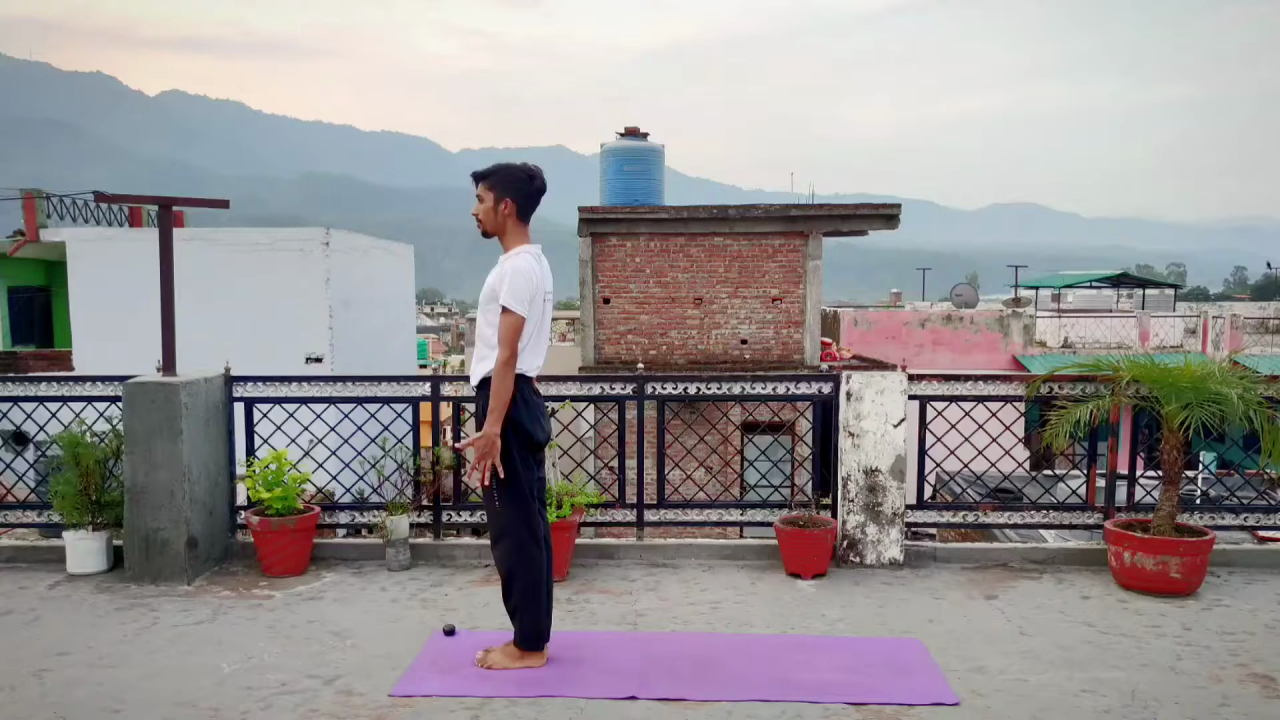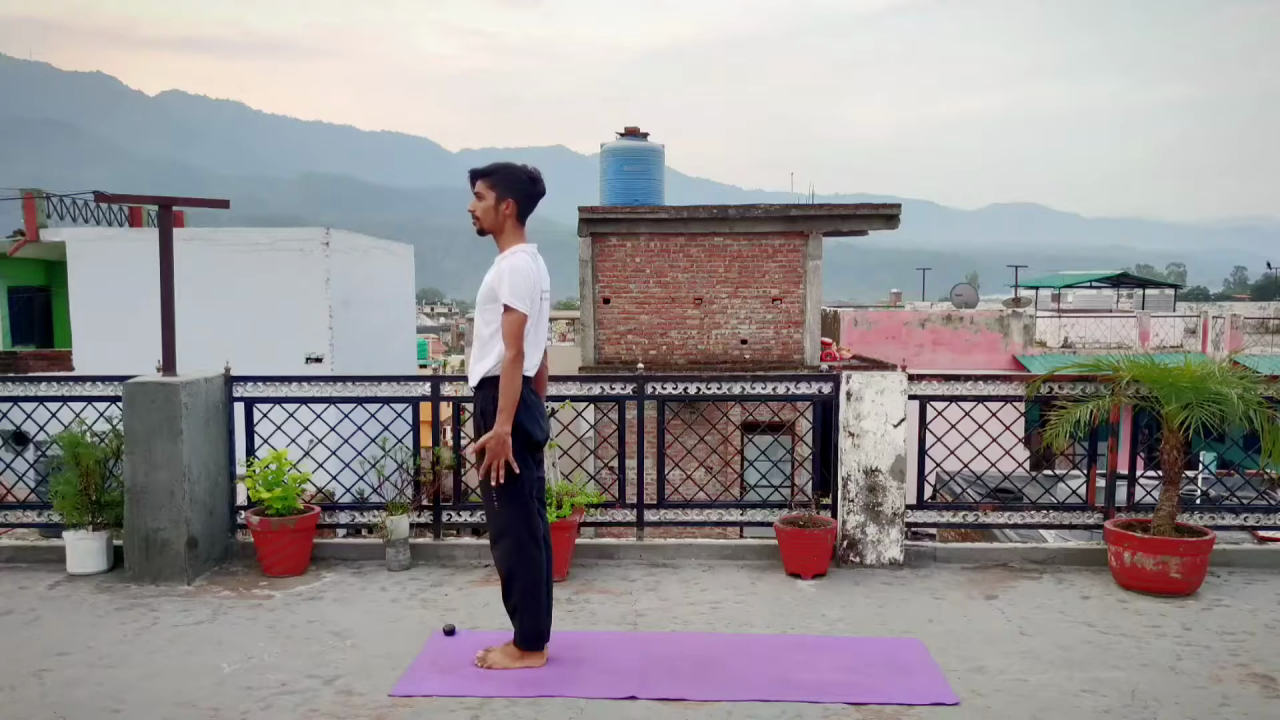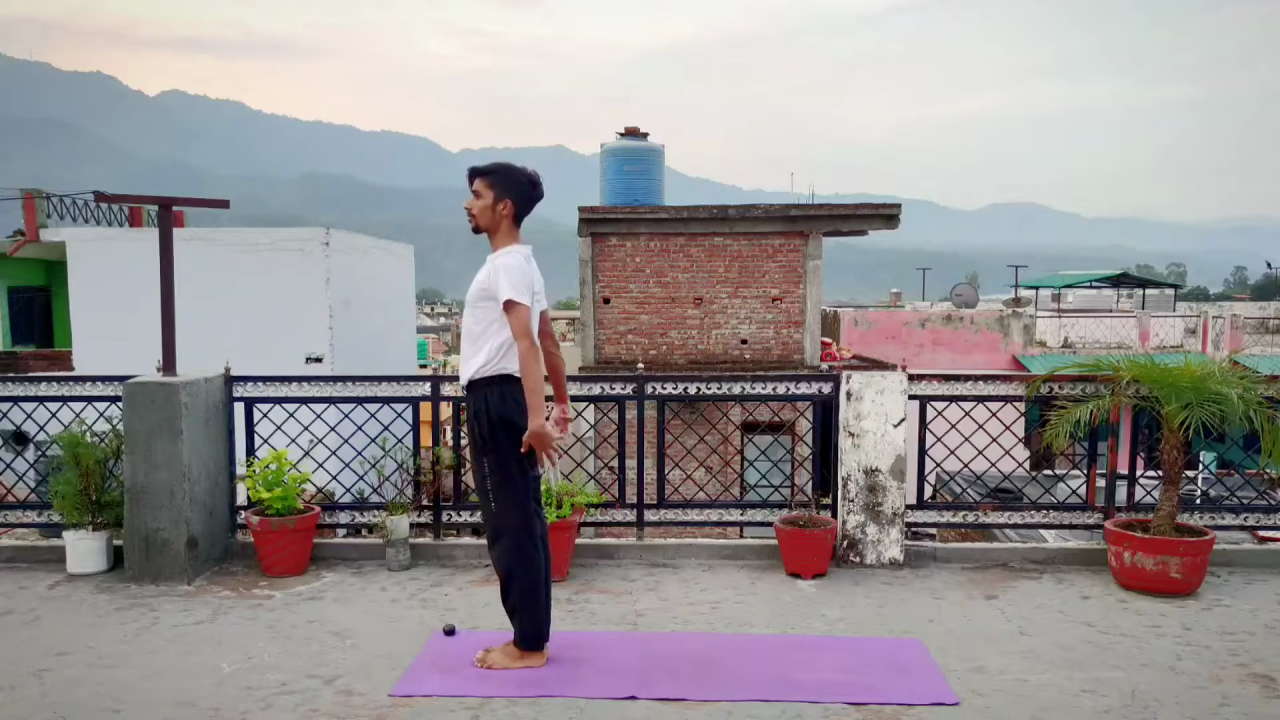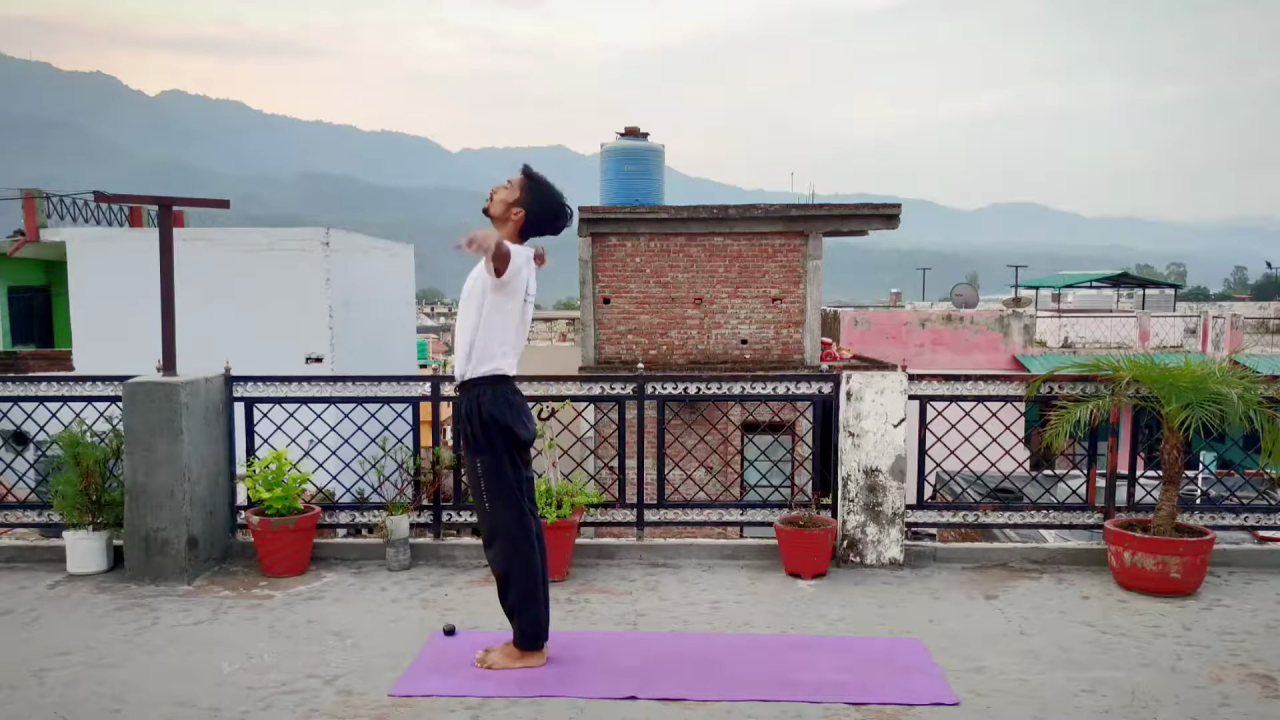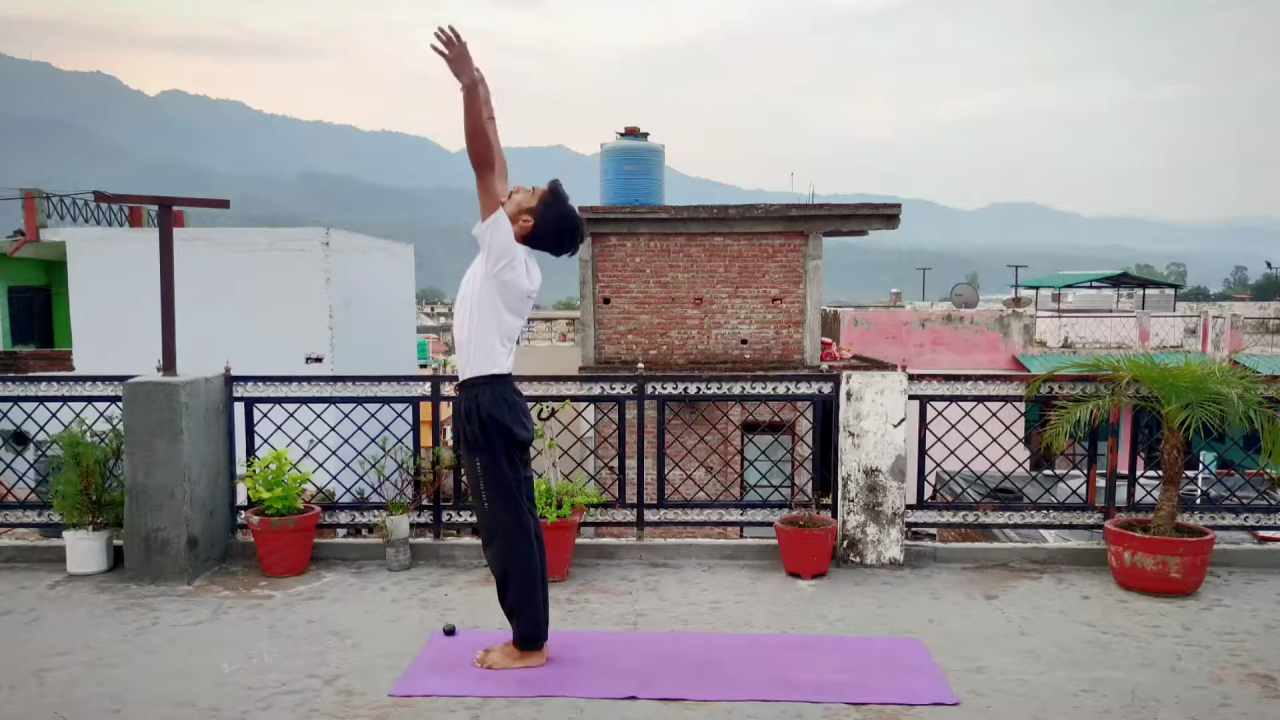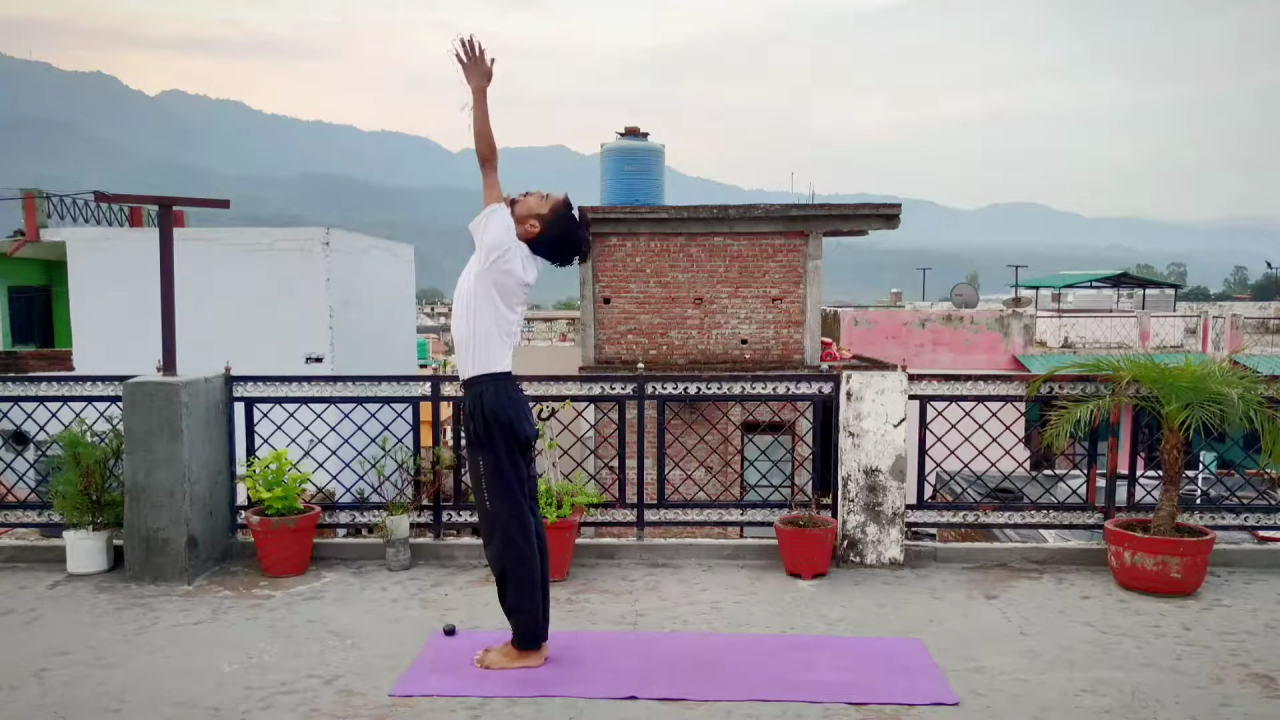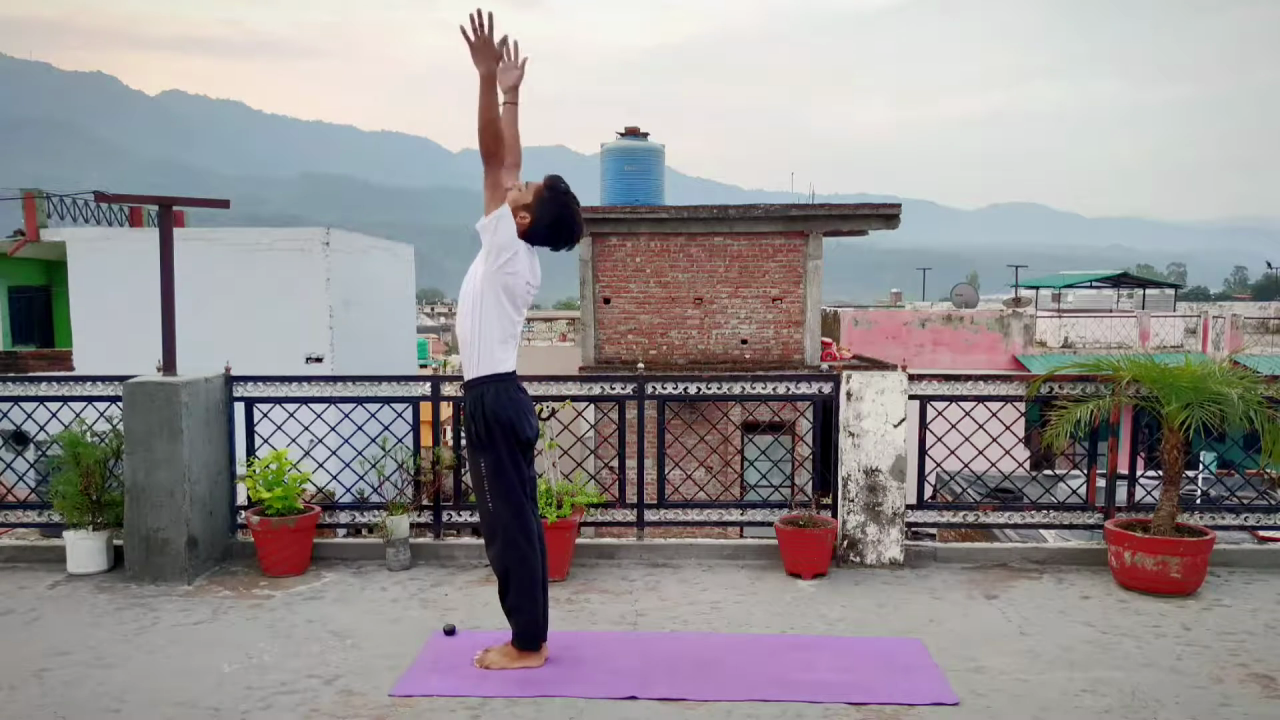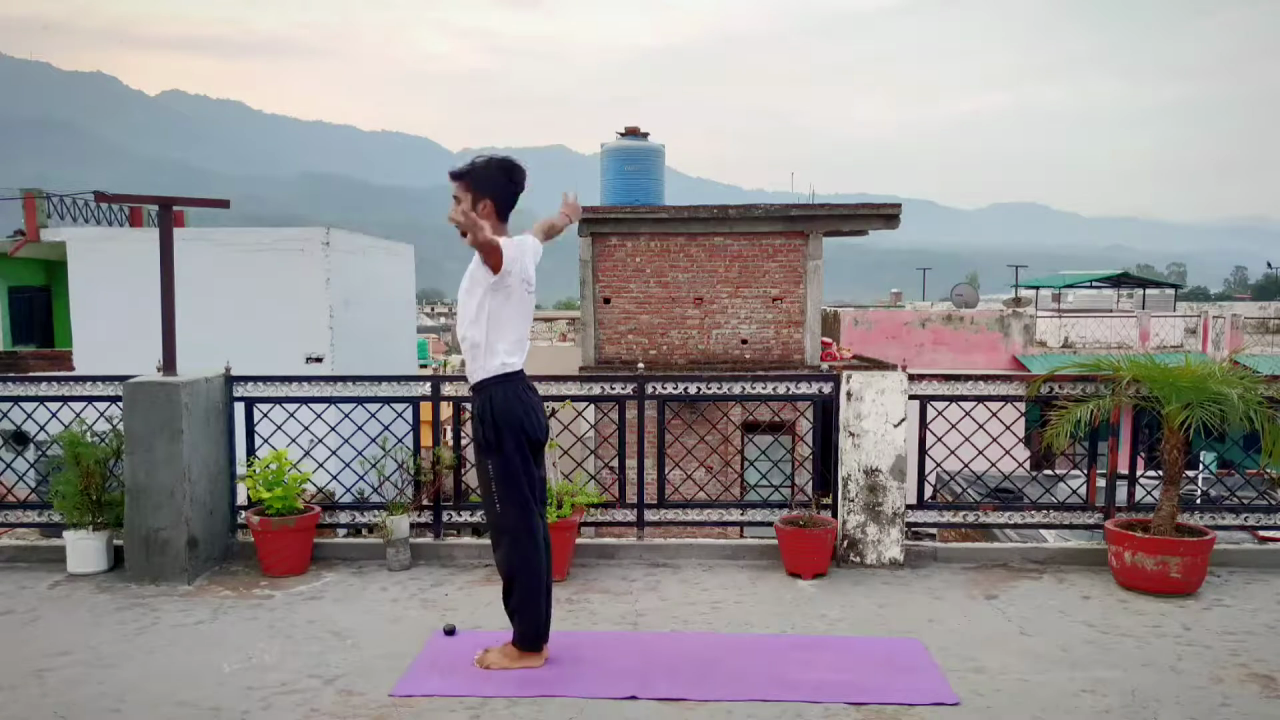
dt=0.3s
person 1, frame 1
left shoulder: (516, 267)
right shoulder: (531, 262)
left elbow: (507, 353)
left wrist: (491, 428)
left hip: (508, 404)
right hip: (521, 402)
left knee: (514, 528)
right knee: (526, 525)
left ankle: (529, 646)
right ankle: (531, 637)
person 1, frame 2
left shoulder: (514, 266)
right shoulder: (527, 262)
left elbow: (513, 352)
left wrist: (501, 425)
left hip: (504, 403)
right hip: (518, 402)
left knee: (513, 527)
right knee: (526, 525)
left ankle: (528, 646)
right ankle: (531, 636)
person 1, frame 3
left shoulder: (507, 265)
right shoulder: (519, 264)
left elbow: (528, 343)
right elbow: (548, 339)
left wrist: (537, 413)
right wrist: (562, 395)
left hip: (497, 402)
right hip: (499, 401)
left knee: (511, 525)
right knee: (521, 522)
left ankle: (528, 644)
right ankle: (530, 635)
person 1, frame 4
left shoulder: (509, 255)
right shoulder: (519, 256)
left elbow: (501, 252)
left wrist: (490, 240)
left hip: (488, 400)
right hip: (497, 400)
left knee: (507, 524)
right knee: (517, 521)
left ankle: (528, 644)
right ankle: (531, 635)
person 1, frame 5
left shoulder: (505, 251)
right shoulder: (518, 260)
left elbow: (485, 168)
right elbow: (493, 170)
left wrist: (470, 86)
right wrist: (481, 96)
left hip: (485, 401)
right hip: (496, 399)
left knee: (506, 525)
right knee: (514, 522)
left ankle: (528, 645)
right ankle: (530, 635)
person 1, frame 6
left shoulder: (502, 248)
right shoulder: (514, 257)
left elbow: (488, 162)
right elbow: (492, 166)
left wrist: (478, 90)
right wrist: (478, 91)
left hip: (488, 400)
right hip: (499, 397)
left knee: (507, 524)
right knee: (516, 522)
left ankle: (526, 645)
right ankle: (530, 636)
person 1, frame 7
left shoulder: (505, 248)
right shoulder: (520, 254)
left elbow: (498, 158)
right elbow: (508, 162)
left wrist: (489, 76)
right wrist: (508, 92)
left hip: (491, 400)
right hip: (502, 397)
left knee: (508, 523)
right knee: (516, 520)
left ankle: (527, 646)
right ankle: (530, 635)
person 1, frame 8
left shoulder: (500, 258)
right shoulder: (523, 247)
left elbow: (495, 247)
right elbow: (548, 227)
left wrist: (481, 233)
right wrist: (568, 212)
left hip: (500, 401)
right hip: (512, 399)
left knee: (515, 526)
right knee: (524, 525)
left ankle: (528, 644)
right ankle: (530, 635)
